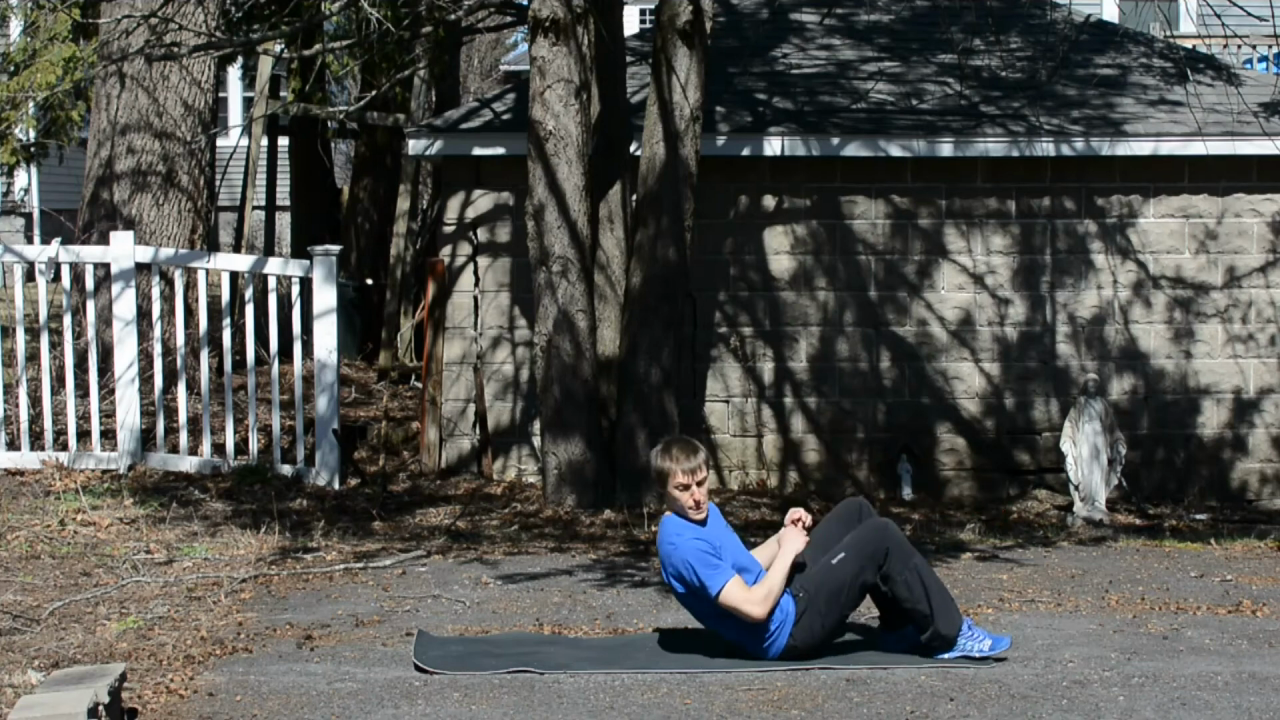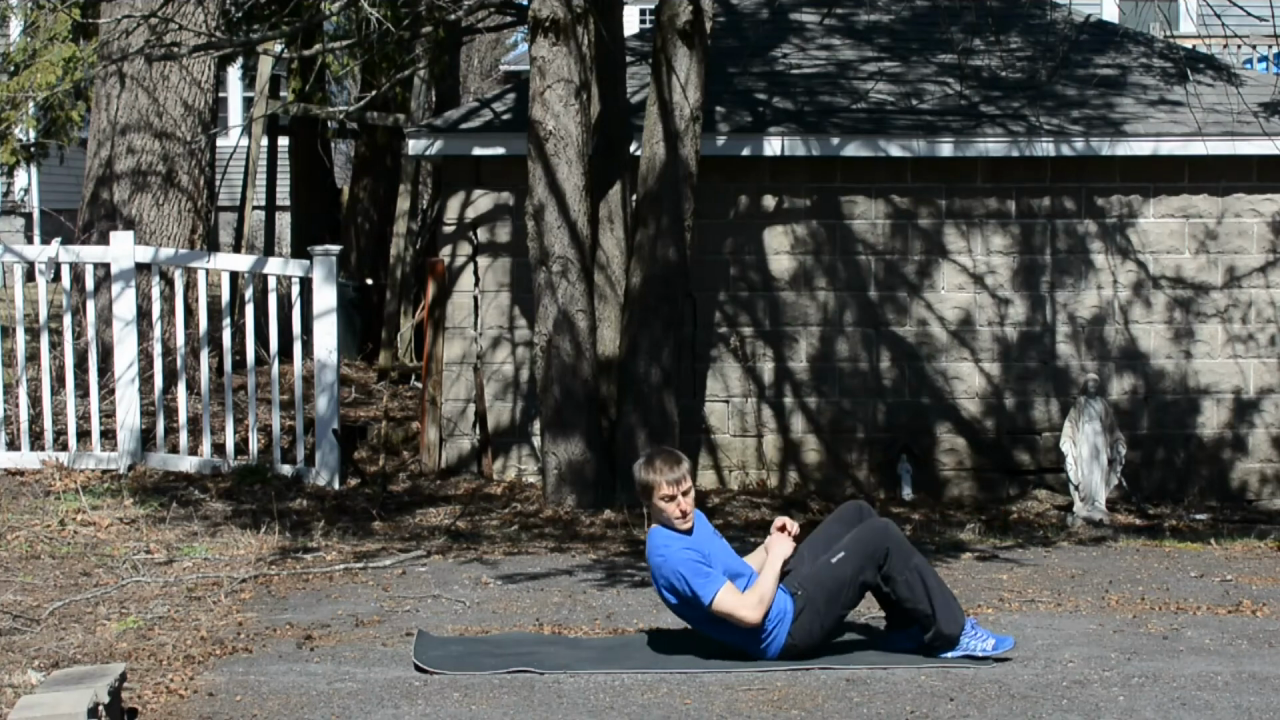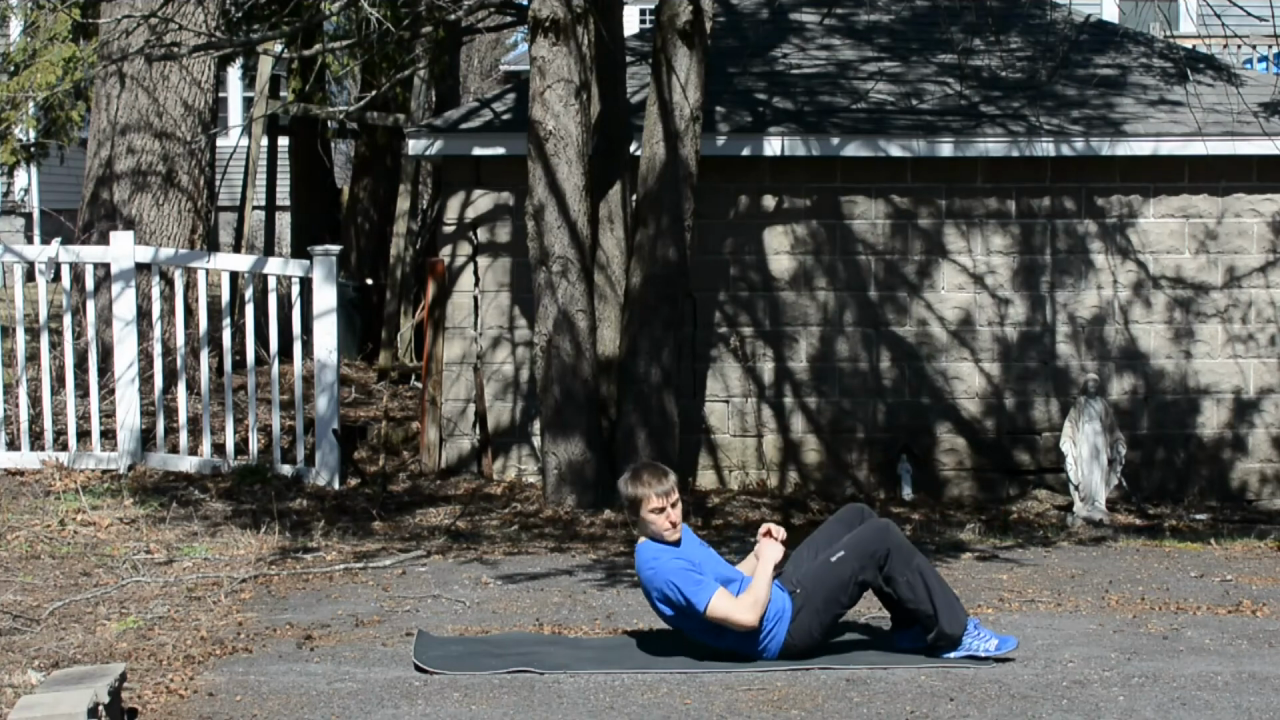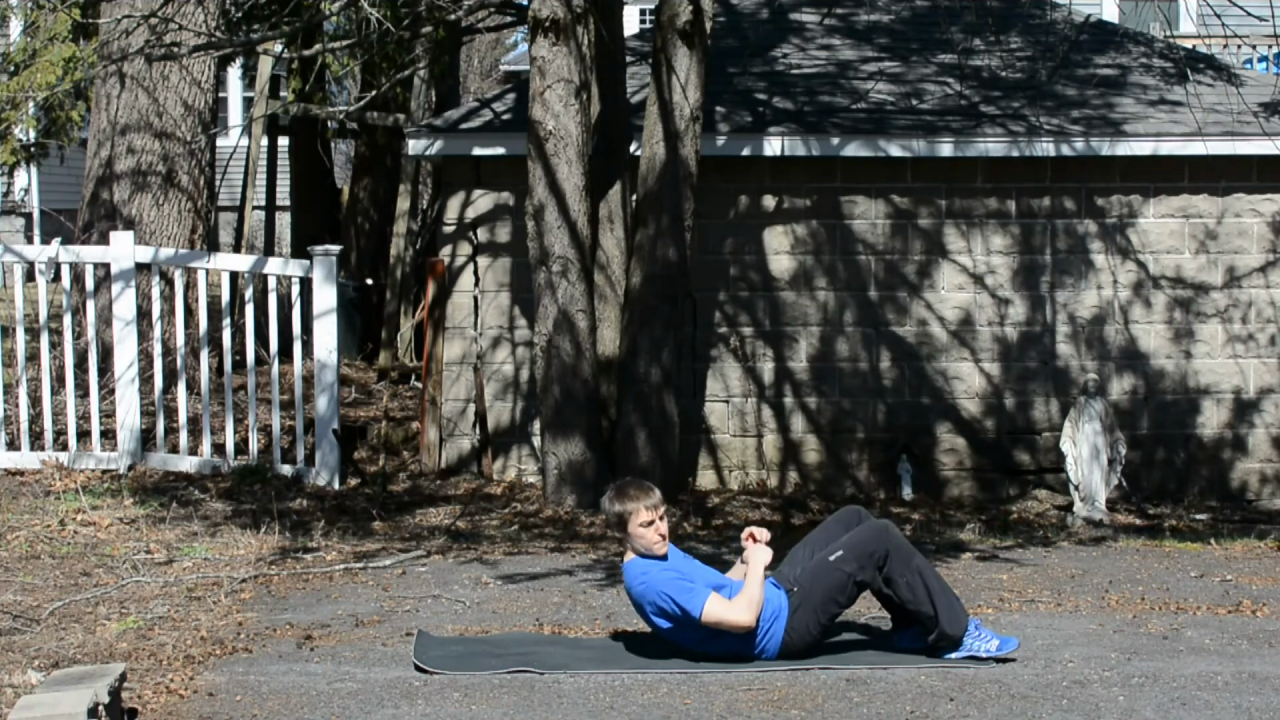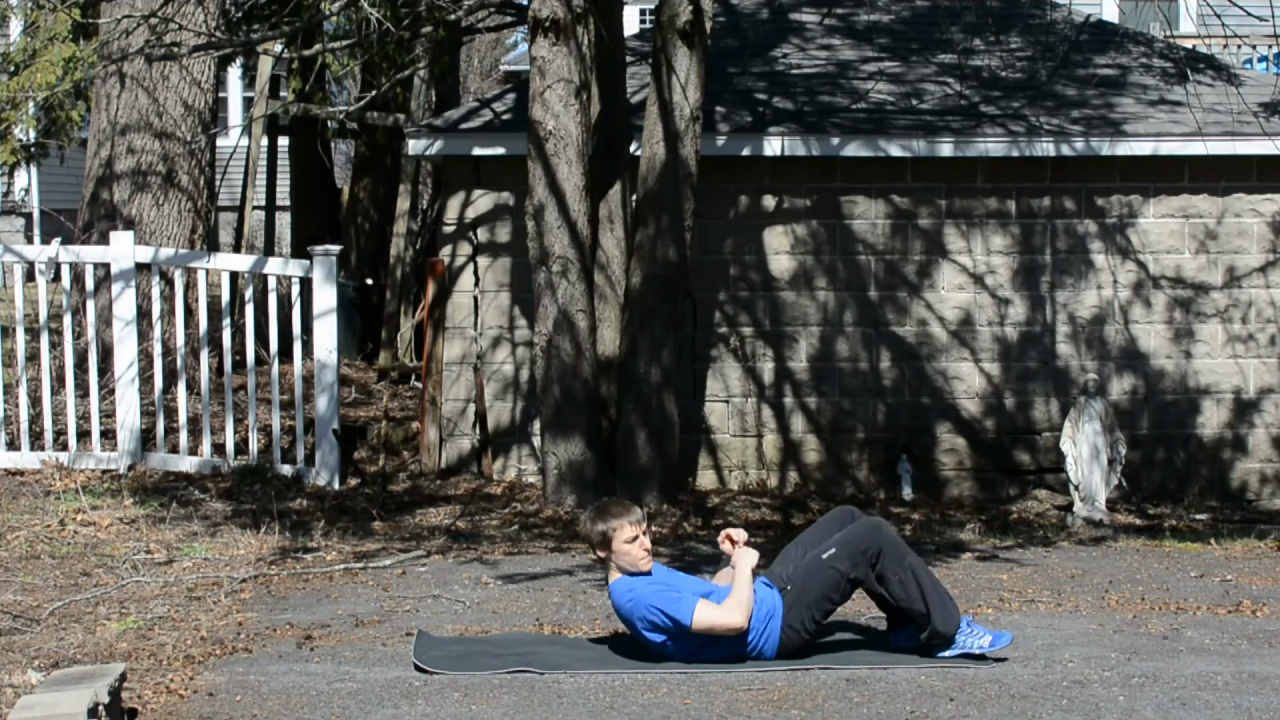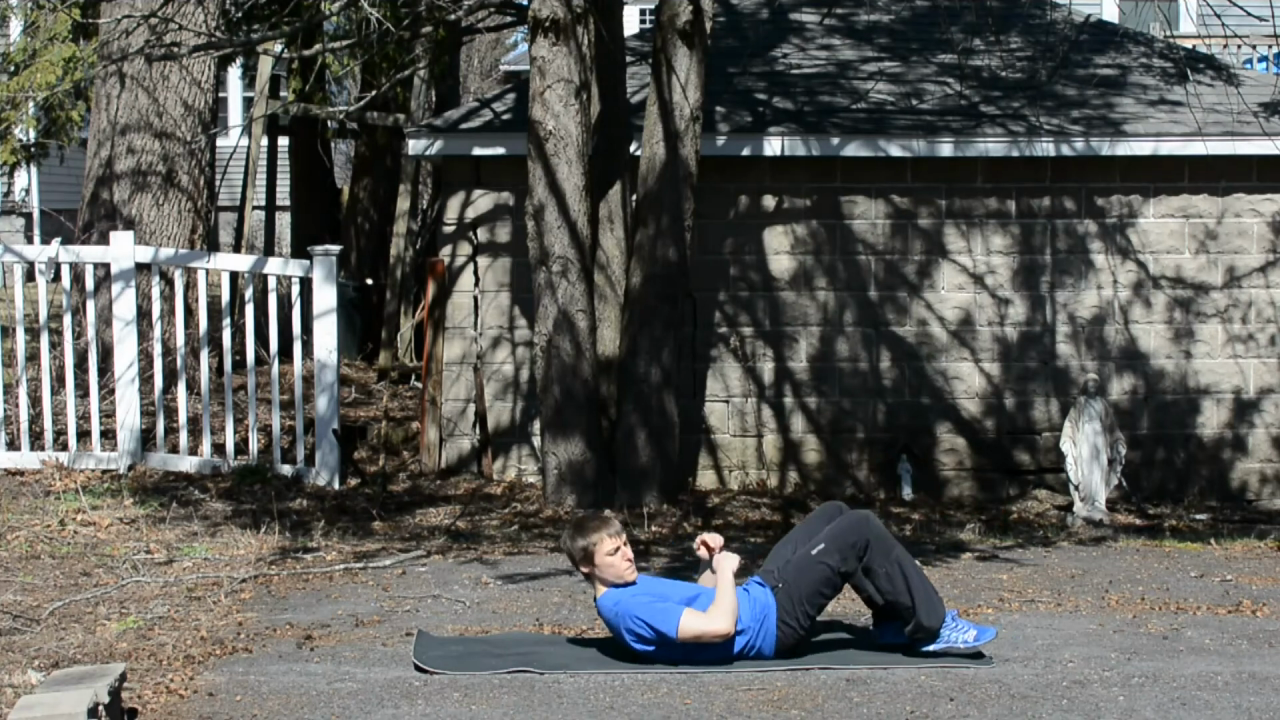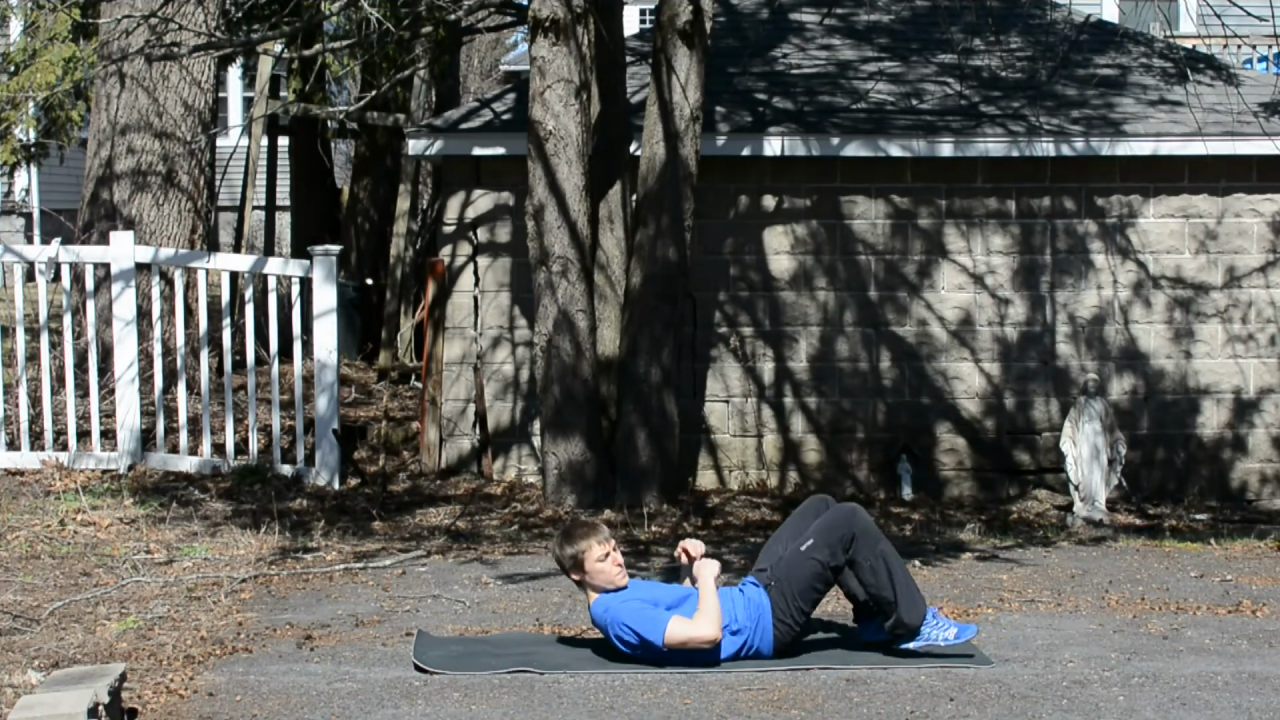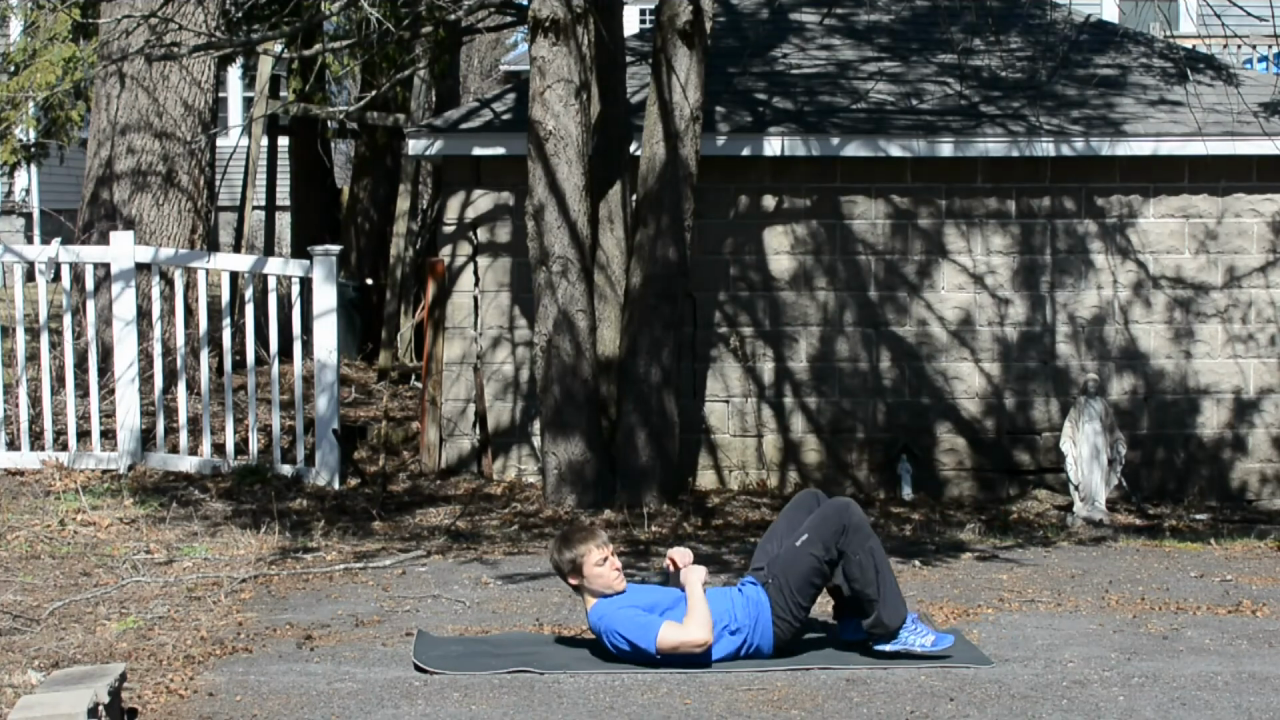
dt=0.1s
person 1, frame 1
left shoulder: (703, 513)
right shoulder: (680, 545)
right elbow: (755, 608)
left wrist: (782, 537)
right wrist: (789, 550)
left hip: (787, 600)
right hip: (788, 629)
left knee: (856, 511)
right knee: (882, 537)
left ankle: (902, 627)
right ankle: (946, 637)
person 1, frame 2
left shoulder: (690, 520)
right shoulder: (669, 555)
right elbow: (749, 613)
left wrist: (770, 544)
right wrist: (777, 557)
left hip: (781, 601)
right hip: (785, 628)
left knee: (856, 513)
right knee: (882, 538)
left ankle: (908, 628)
right ankle: (949, 636)
person 1, frame 3
left shoulder: (674, 537)
right shoulder: (659, 567)
right elbow: (746, 615)
left wrist: (761, 553)
right wrist: (768, 560)
left hip: (782, 597)
right hip: (785, 625)
left knee: (859, 515)
right knee: (882, 538)
left ankle: (912, 627)
right ankle: (952, 636)
person 1, frame 4
left shoulder: (658, 551)
right shoulder: (648, 581)
right elbow: (741, 617)
left wrist: (746, 559)
right wrist: (757, 564)
left hip: (775, 598)
right hip: (781, 626)
left knee: (855, 519)
right knee: (881, 539)
left ankle: (914, 627)
right ankle: (952, 636)
person 1, frame 5
left shoulder: (642, 573)
right shoulder: (636, 597)
right elbow: (734, 619)
left wrist: (732, 561)
right wrist: (744, 565)
left hip: (770, 597)
right hip: (777, 624)
left knee: (848, 518)
right knee: (874, 535)
left ankle: (907, 625)
right ankle: (945, 633)
person 1, frame 6
left shoulder: (626, 584)
right shoulder: (624, 608)
right elbow: (720, 626)
left wrist: (710, 566)
right wrist: (724, 570)
left hip: (758, 593)
right hip: (769, 623)
left knee: (835, 514)
right knee: (862, 527)
left ankle: (895, 622)
right ankle: (931, 628)
person 1, frame 7
left shoulder: (620, 594)
right shoulder: (616, 615)
right elbow: (707, 632)
left wrist: (690, 569)
right wrist: (705, 576)
left hip: (755, 595)
right hip: (769, 621)
left knee: (824, 506)
right knee: (850, 520)
left ankle: (875, 621)
right ankle: (911, 627)
person 1, frame 8
left shoulder: (615, 597)
right shoulder: (612, 620)
right elbow: (697, 638)
left wrist: (679, 575)
right wrist: (692, 582)
left hip: (749, 593)
right hip: (765, 618)
left knee: (812, 500)
right knee: (843, 514)
left ankle: (856, 620)
right ankle: (891, 627)
